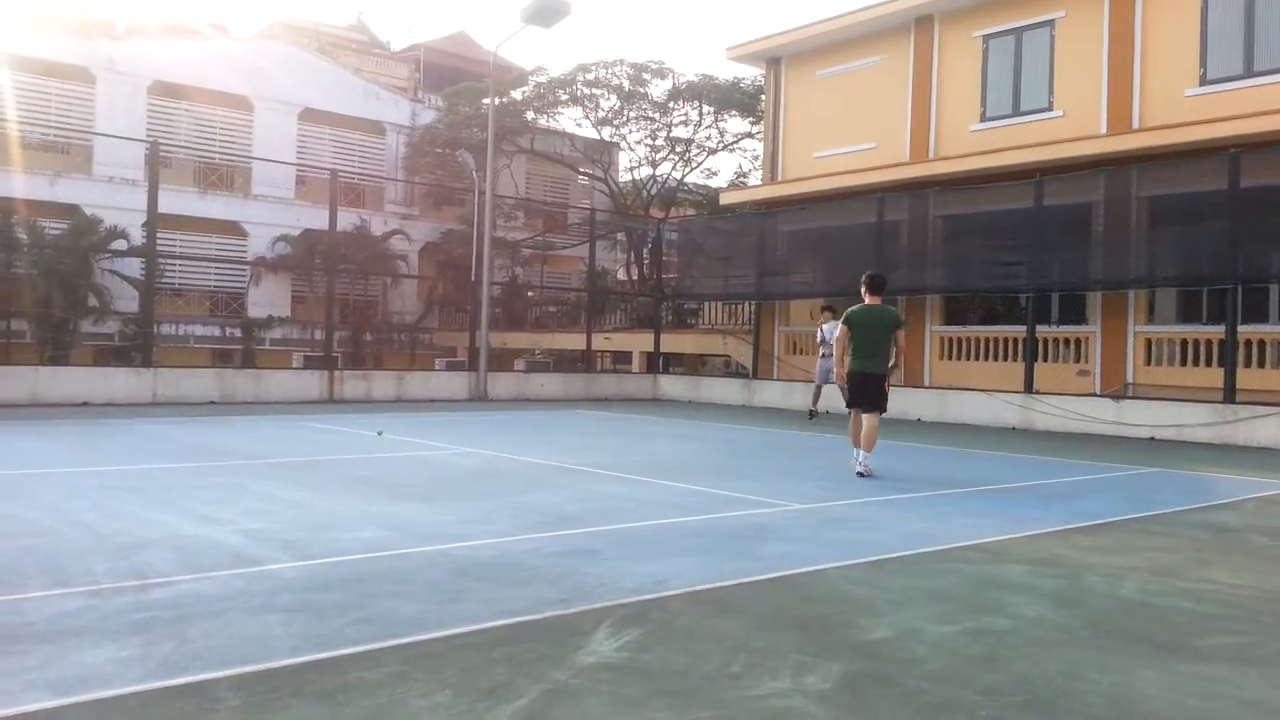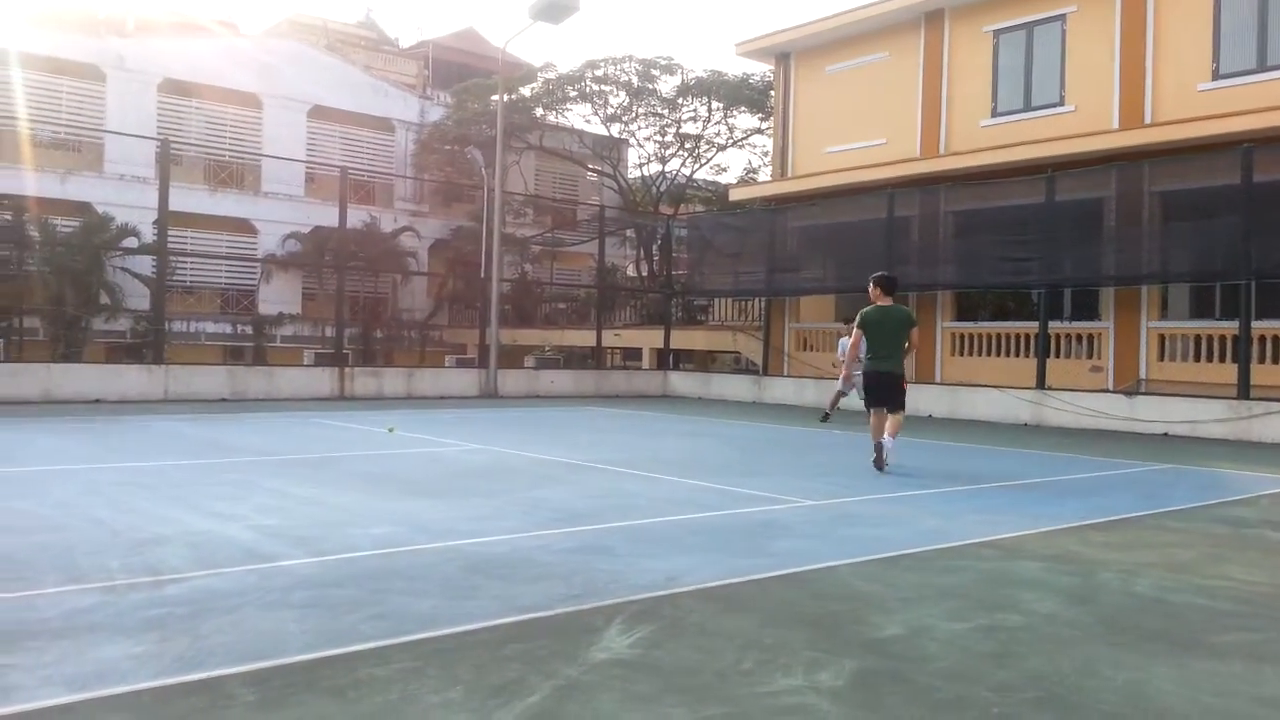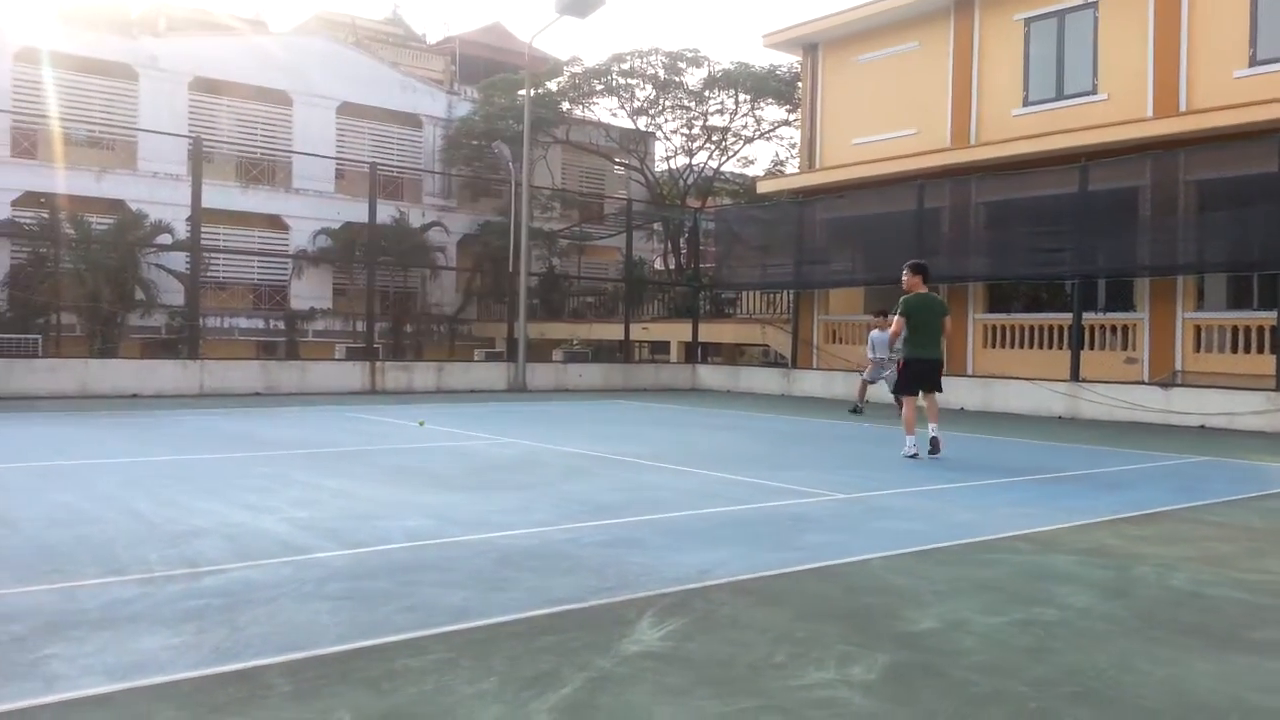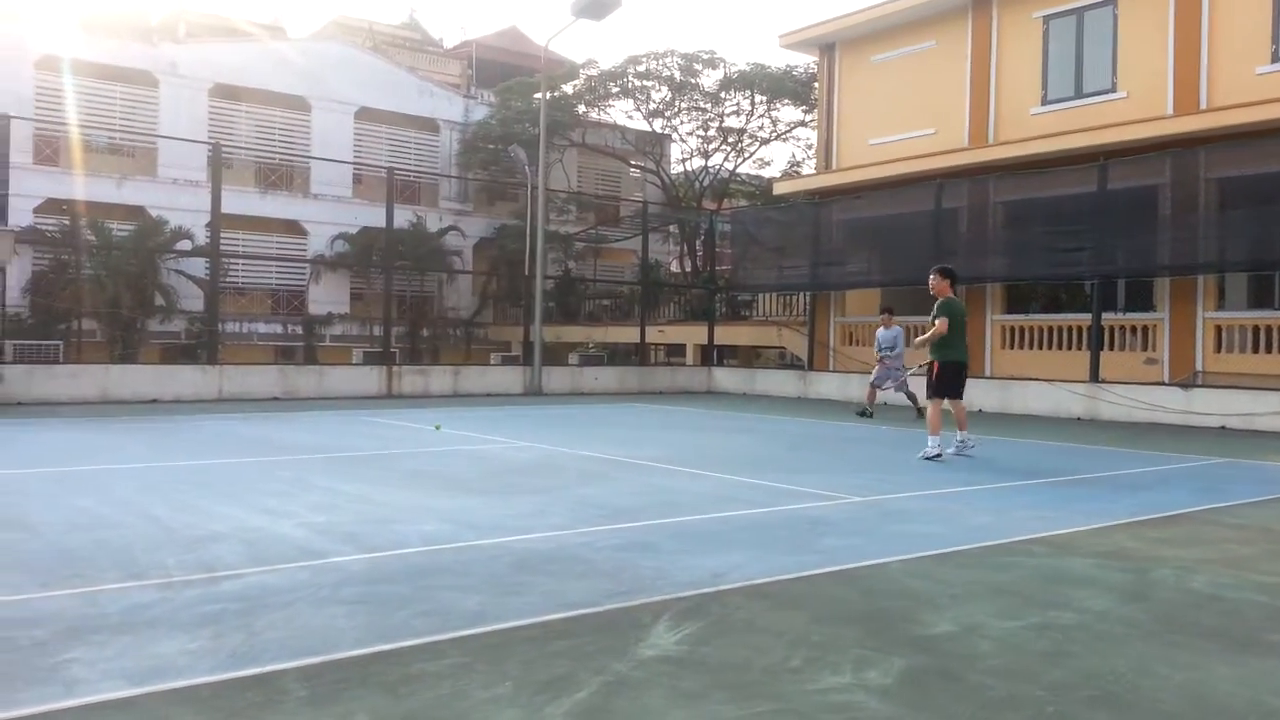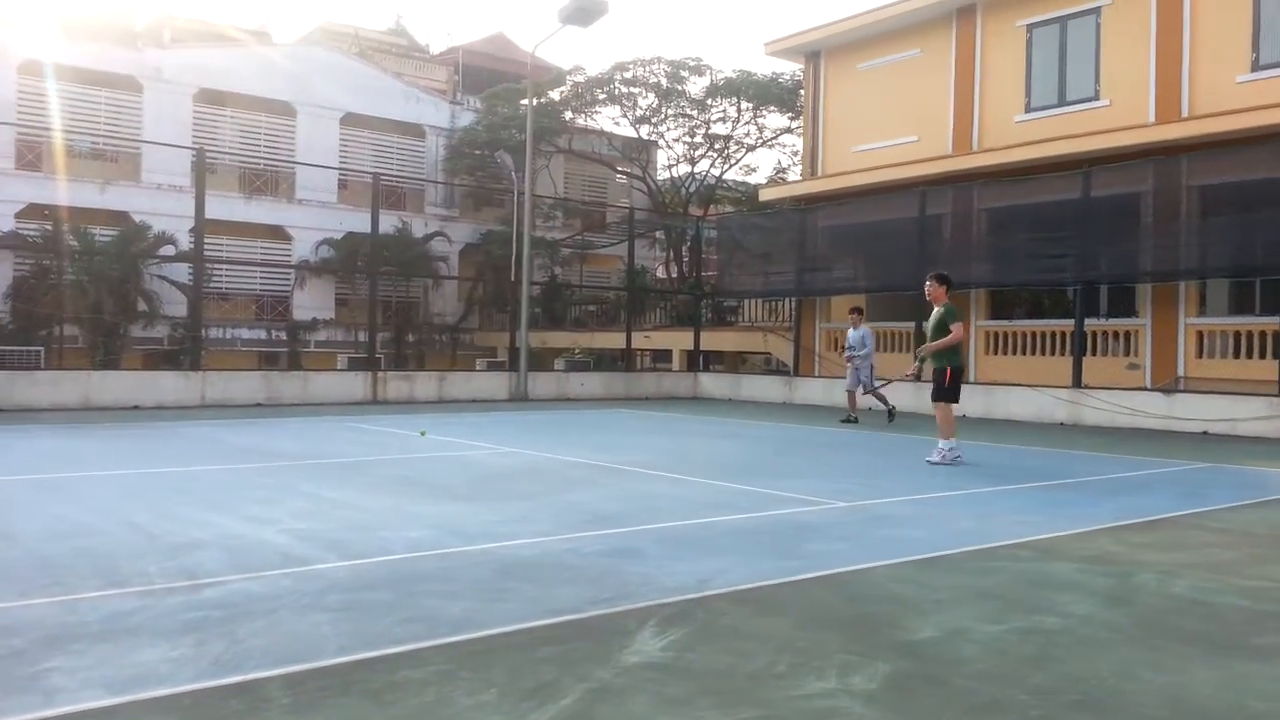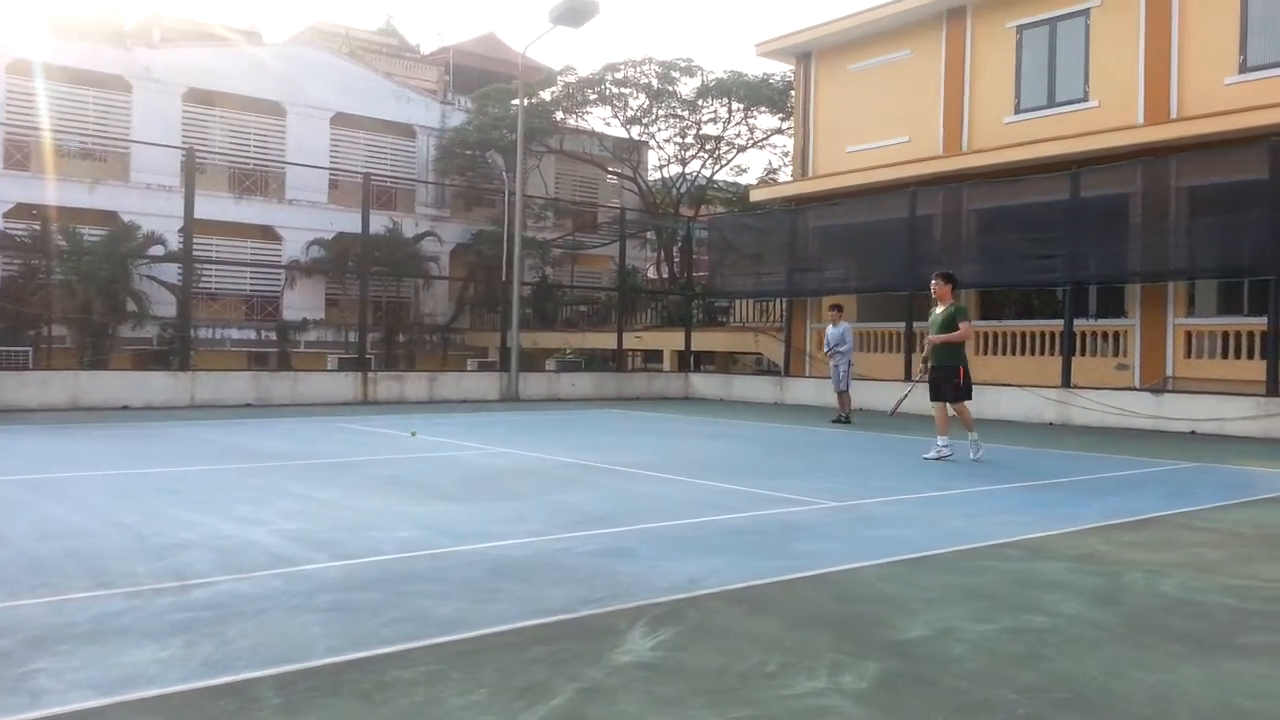
dt=0.2s
person 1, frame 1
left shoulder: (851, 313)
right shoulder: (893, 315)
left elbow: (839, 339)
right elbow: (900, 346)
left wrist: (839, 366)
right wrist: (893, 366)
left hip: (855, 370)
right hip: (878, 372)
left knee: (856, 413)
right knee: (871, 417)
left ankle: (858, 457)
right ankle: (864, 462)
person 1, frame 2
left shoulder: (865, 314)
right shoulder: (906, 314)
left elbow: (854, 342)
right elbow: (914, 343)
left wrist: (846, 367)
left hip: (871, 370)
right hip: (895, 371)
left knee: (876, 412)
right knee: (896, 414)
left ankle: (880, 449)
right ankle: (885, 443)
person 1, frame 3
left shoulder: (906, 301)
right shoulder: (939, 302)
left elbow: (896, 331)
right elbow: (946, 330)
left wrist: (892, 344)
left hip: (911, 358)
right hip: (934, 357)
left knee: (909, 401)
right knee: (929, 396)
left ankle: (911, 445)
right ankle: (934, 433)
person 1, frame 4
left shoulder: (942, 304)
right shoulder: (958, 305)
left elbow: (941, 329)
left wrist: (921, 340)
right wrist: (933, 342)
left hip: (944, 360)
right hip: (960, 360)
left knee: (935, 402)
right knee: (955, 400)
left ankle: (933, 446)
right ankle: (964, 440)
person 1, frame 5
left shoulder: (949, 310)
right shoulder: (936, 312)
left elbow: (959, 334)
left wrist: (933, 347)
right wrist: (920, 361)
left hip: (949, 366)
right hip: (941, 366)
left knee: (941, 405)
right knee: (945, 406)
left ankle: (945, 449)
right ankle: (950, 448)
person 1, frame 6
left shoulder: (957, 309)
right shoulder: (934, 312)
left elbow: (966, 333)
left wrist: (941, 338)
right wrist: (925, 359)
left hip: (955, 366)
right hip: (937, 366)
left knee: (957, 405)
right knee: (938, 406)
left ankle: (974, 440)
right ankle: (943, 446)
